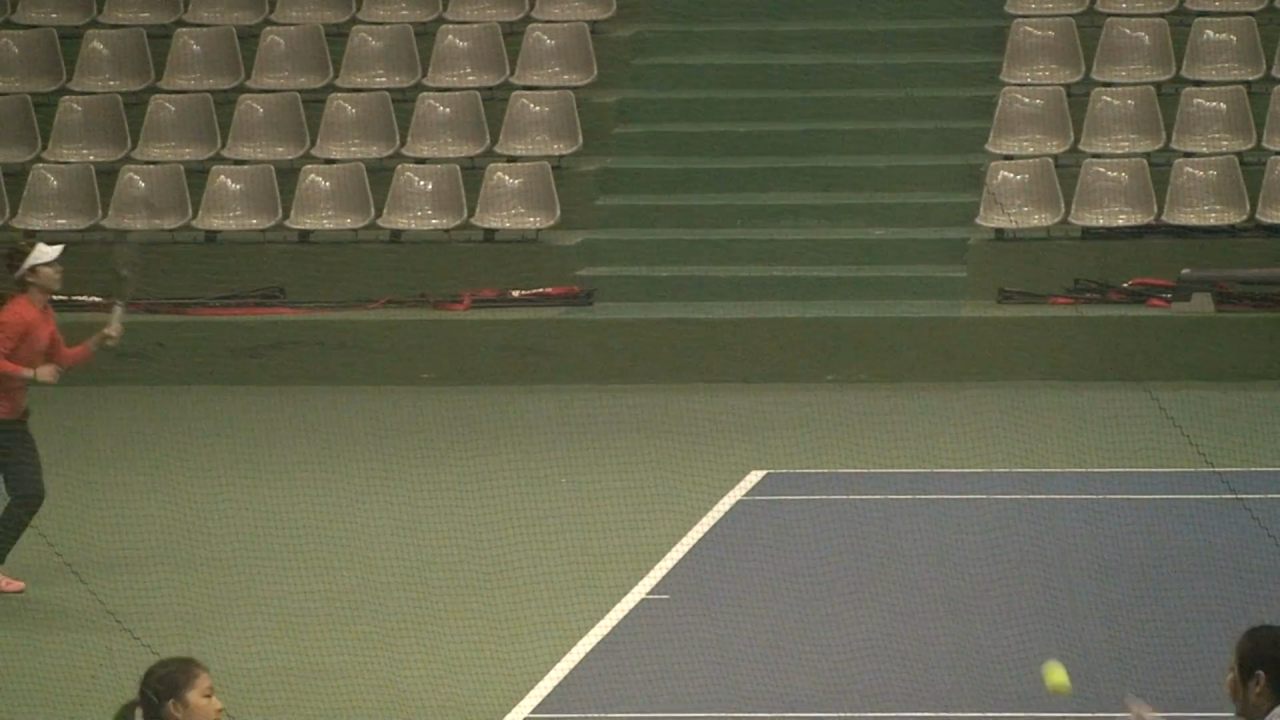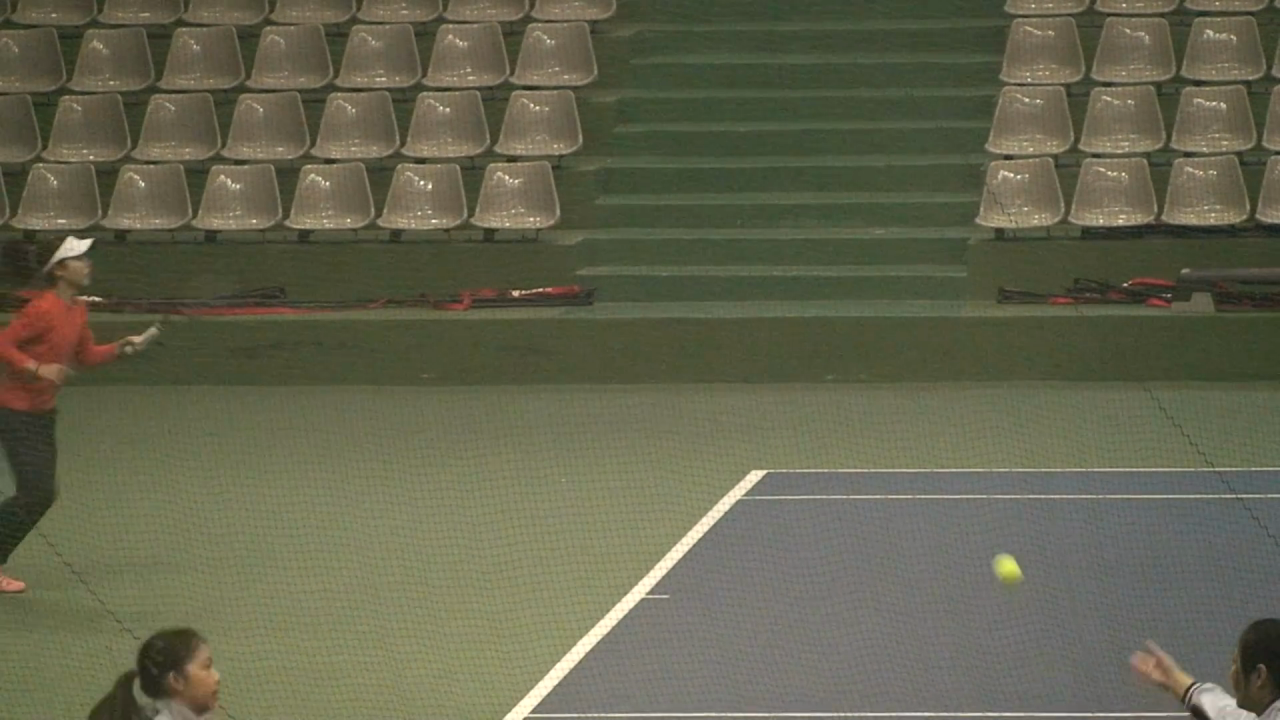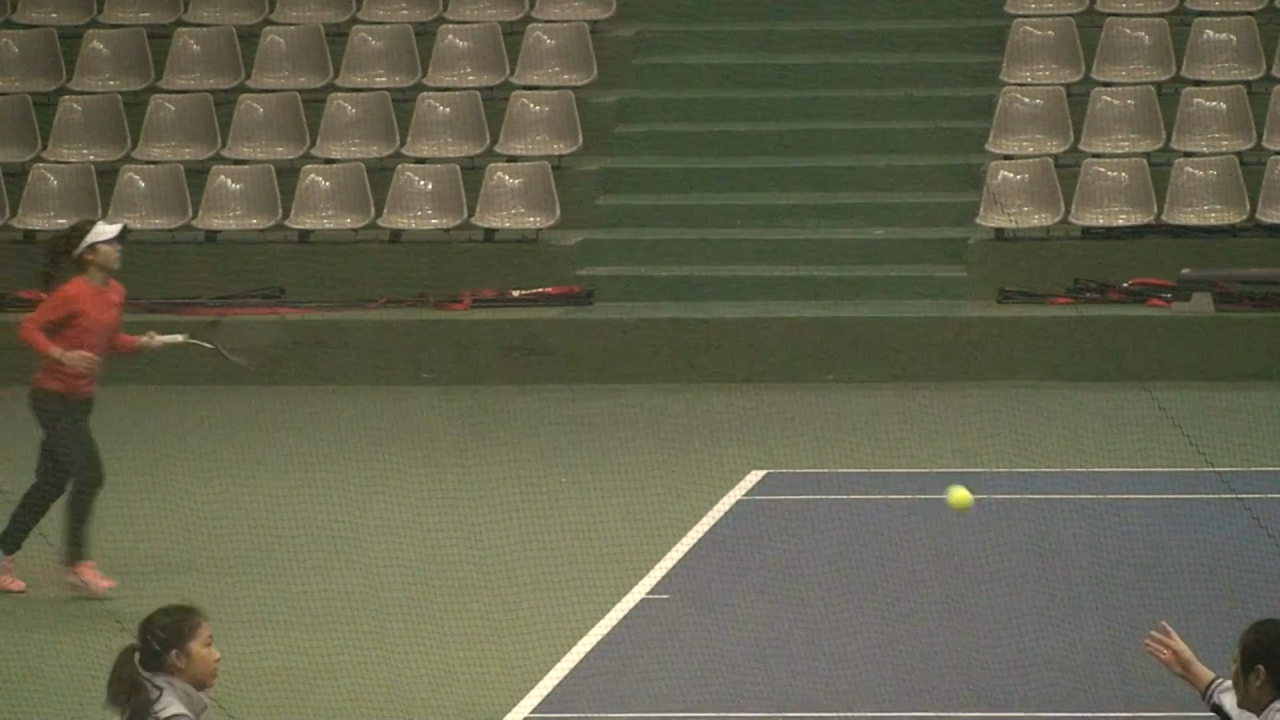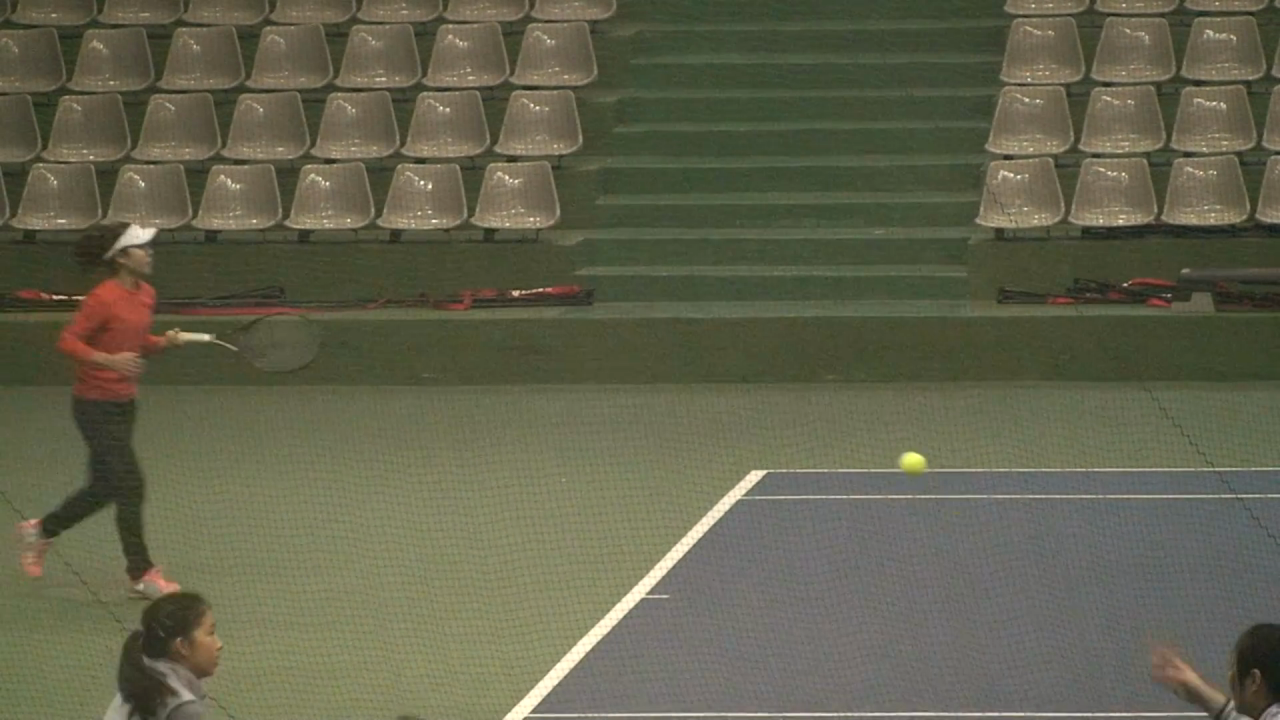
dt=0.1s
person 1, frame 1
left shoulder: (43, 312)
left elbow: (62, 358)
left wrist: (99, 341)
right wrist: (32, 374)
left knee: (30, 495)
right knee: (29, 495)
person 1, frame 2
left shoulder: (77, 309)
right shoulder: (44, 308)
left elbow: (87, 355)
left wrist: (122, 345)
right wrist: (37, 369)
left hip: (40, 414)
left knee: (39, 494)
right knee: (37, 494)
person 1, frame 3
left shoulder: (117, 292)
right shoulder: (73, 292)
left wrist: (141, 342)
right wrist: (60, 356)
left hip: (77, 399)
right hip: (53, 398)
left knee: (50, 484)
right knee: (90, 475)
right ankle: (77, 563)
person 1, frame 4
left shoulder: (146, 294)
right shoulder: (104, 298)
right elbow: (67, 341)
left wrist: (163, 341)
right wrist: (108, 360)
left hip: (123, 405)
right hip: (96, 405)
left knee: (105, 487)
right knee: (128, 484)
left ankle: (41, 530)
right ankle: (141, 573)
